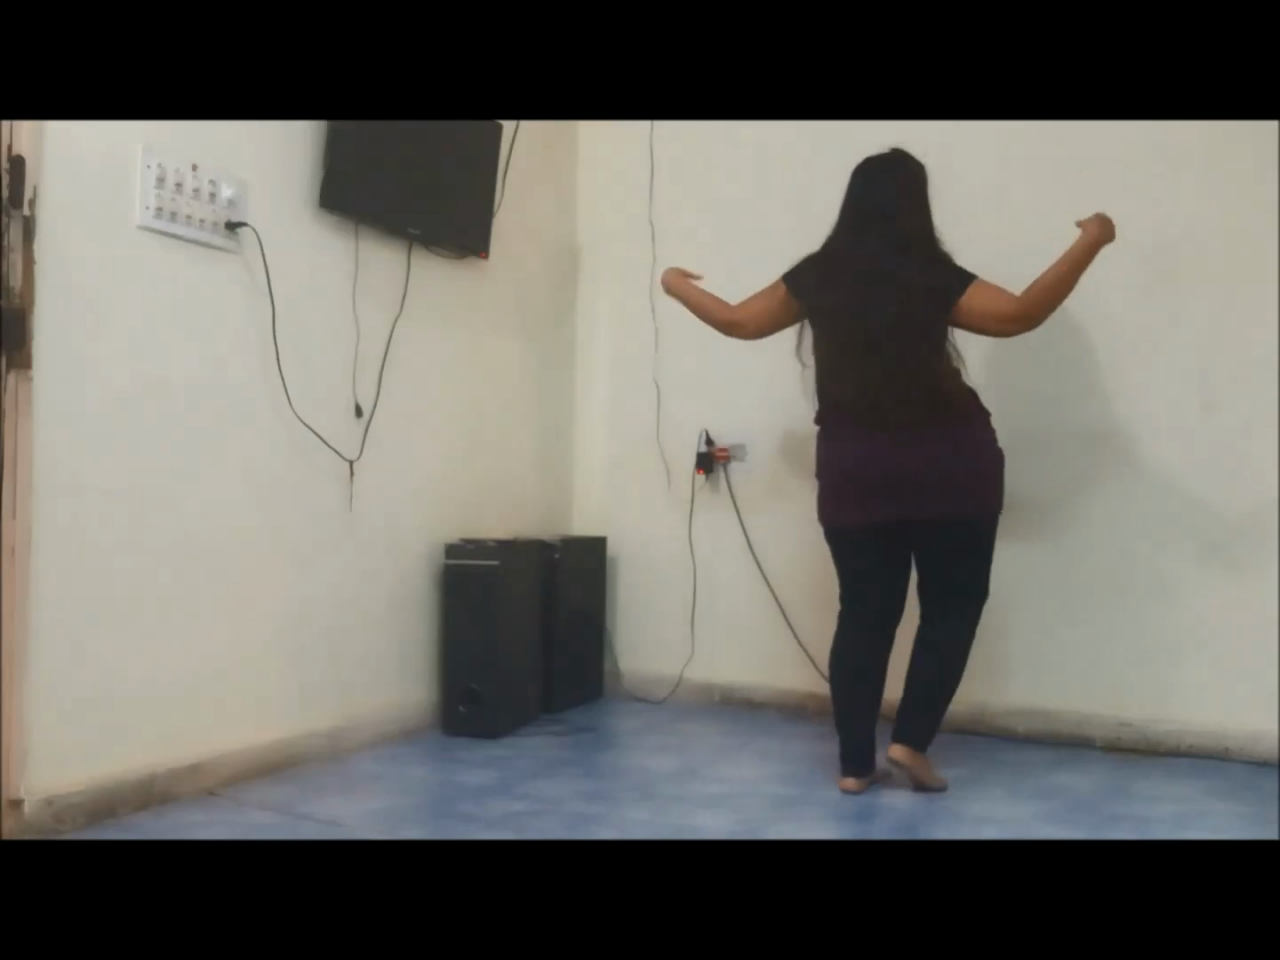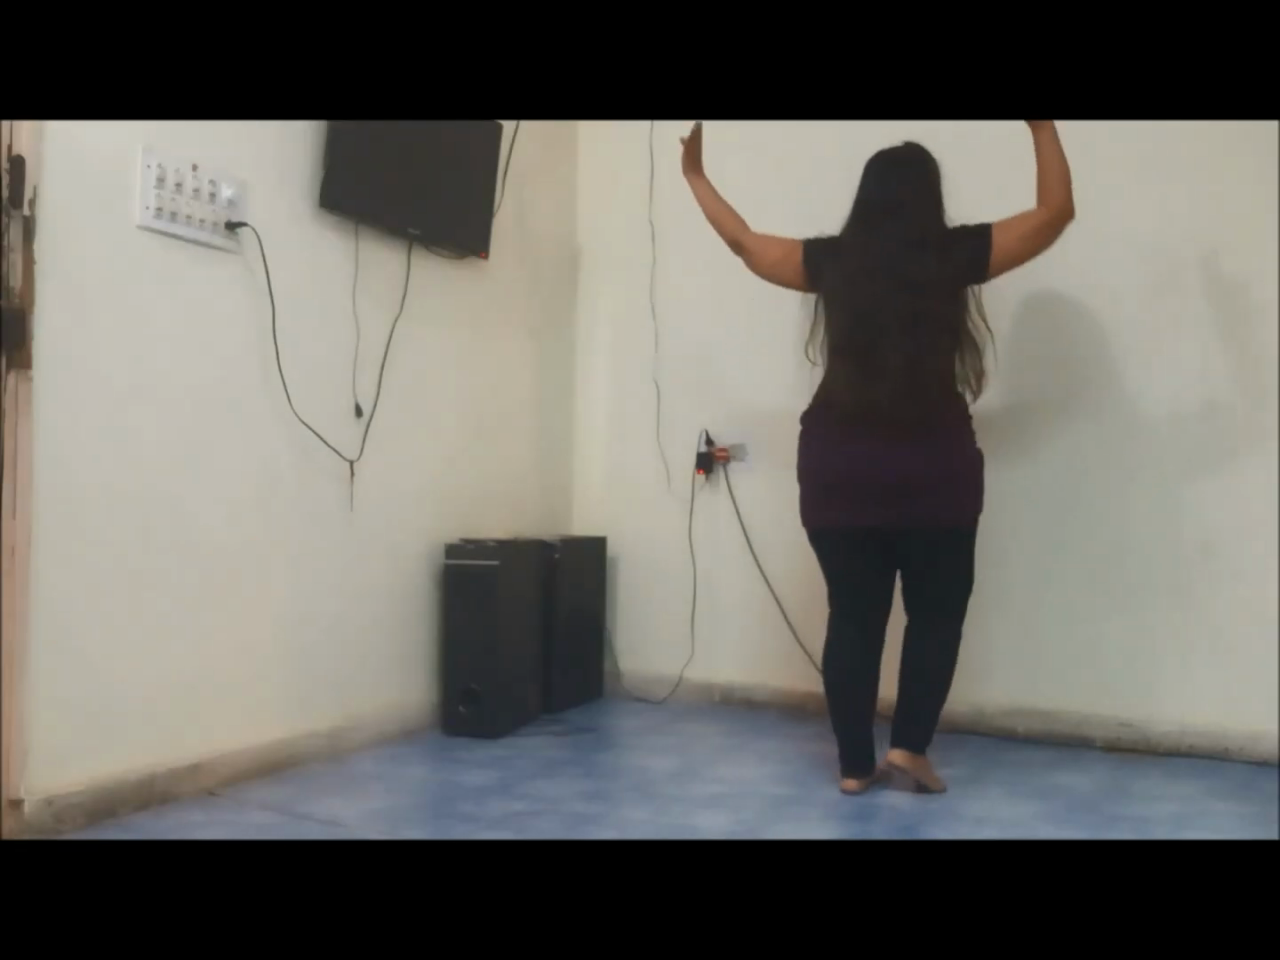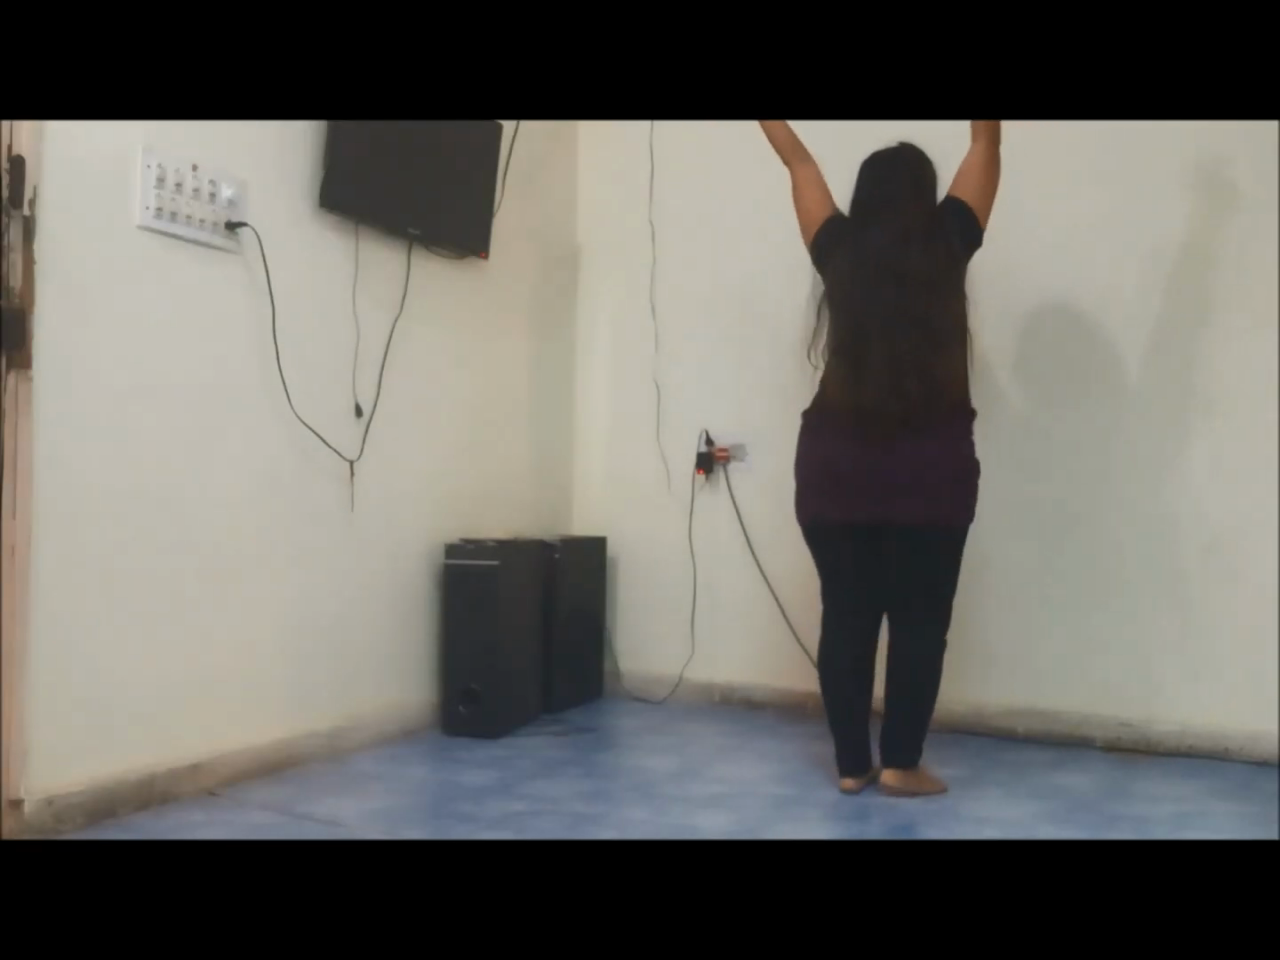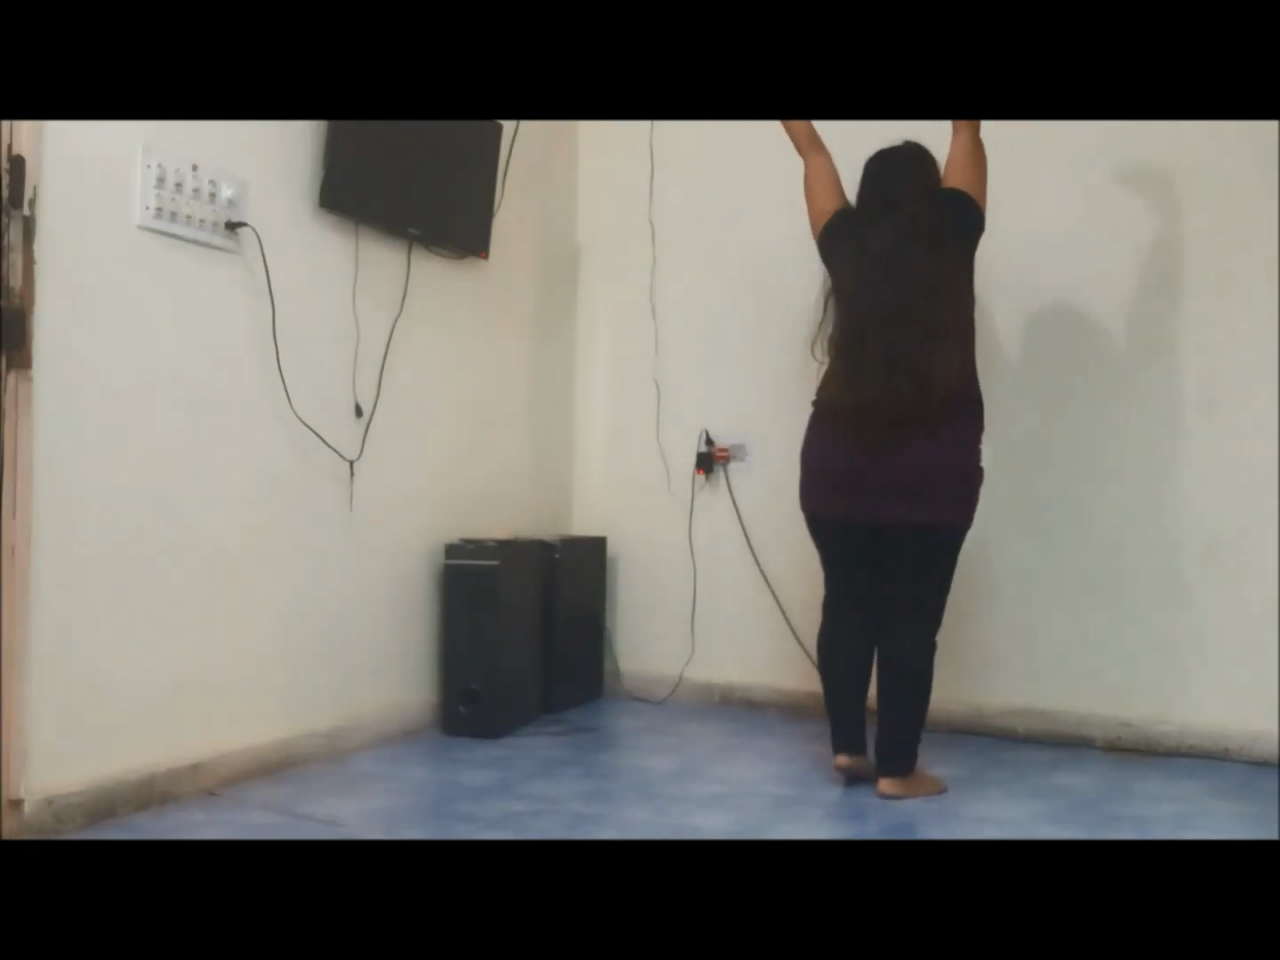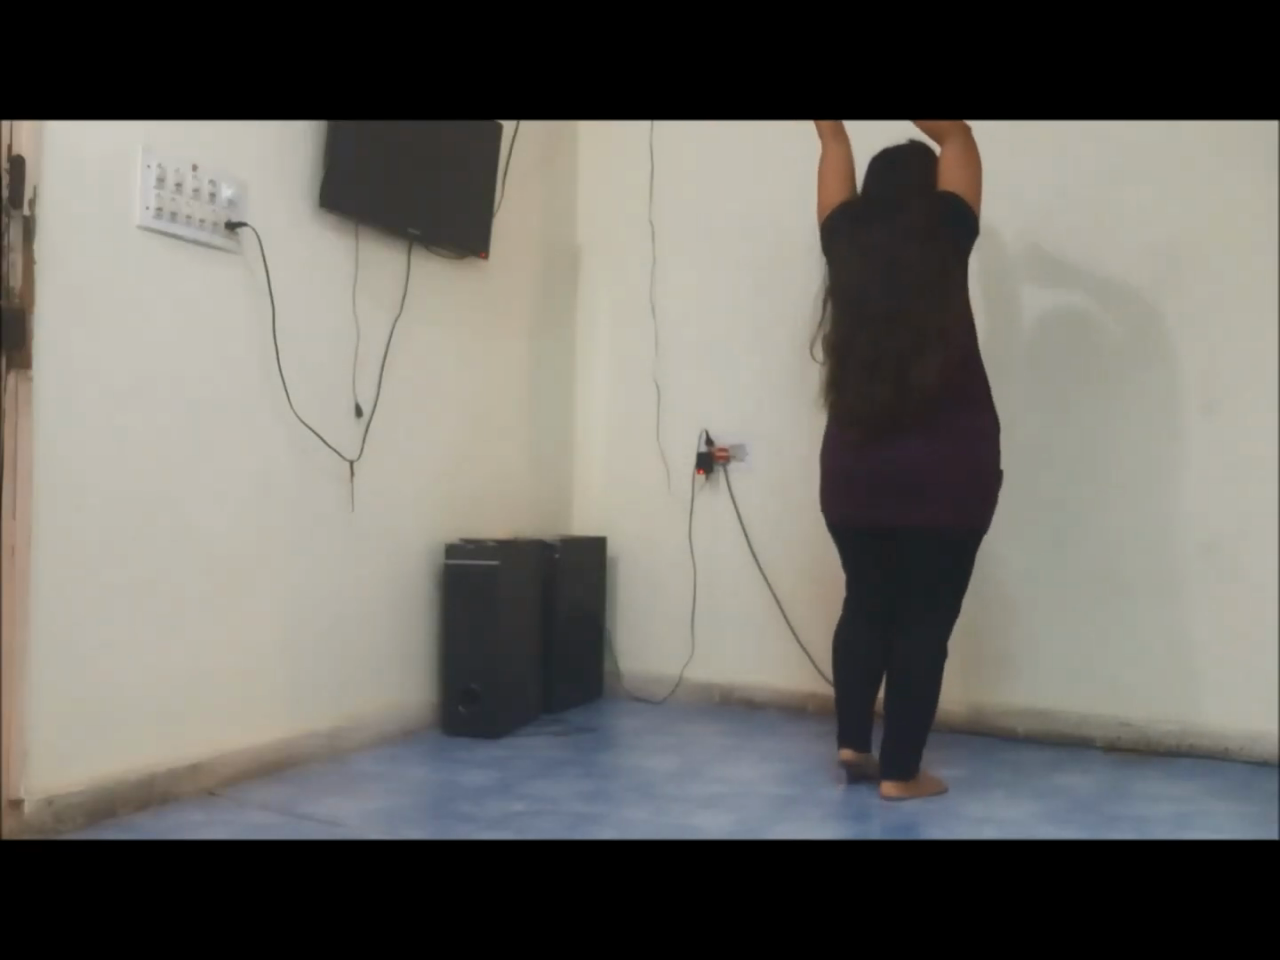
dt=1s
person 1, frame 1
left shoulder: (819, 277)
right shoulder: (931, 277)
left elbow: (737, 321)
right elbow: (1018, 313)
left wrist: (675, 281)
right wrist: (1087, 244)
left hip: (855, 471)
right hip: (949, 468)
left knee: (864, 614)
right knee: (952, 607)
left ankle: (854, 763)
right ankle: (910, 740)
person 1, frame 2
left shoulder: (834, 262)
right shoulder: (953, 258)
left elbow: (744, 242)
right elbow: (1054, 213)
left wrist: (696, 177)
right wrist: (1041, 130)
left hip: (838, 468)
right hip: (933, 468)
left knee: (852, 617)
right knee: (936, 612)
left ankle: (854, 764)
right ankle: (908, 745)
person 1, frame 3
left shoulder: (838, 250)
right shoulder: (946, 245)
left elbow: (796, 159)
right elbow: (985, 143)
left wrist: (779, 133)
left hip: (834, 467)
right hip: (927, 471)
left knee: (845, 616)
right knee: (919, 619)
left ankle: (851, 763)
right ankle: (901, 763)
person 1, frame 4
left shoulder: (846, 244)
right shoulder: (950, 237)
left elbow: (813, 152)
right elbow: (967, 137)
left wrist: (801, 132)
left hip: (838, 459)
right hip: (931, 467)
left knee: (847, 603)
right knee: (911, 617)
left ankle: (847, 745)
right ankle: (897, 767)
person 1, frame 5
left shoulder: (846, 242)
right shoulder: (945, 238)
left elbow: (833, 144)
right elbow: (957, 138)
left hip: (854, 463)
right hip: (944, 469)
left knee: (865, 606)
right knee: (923, 620)
left ankle: (852, 743)
right ankle: (899, 770)
